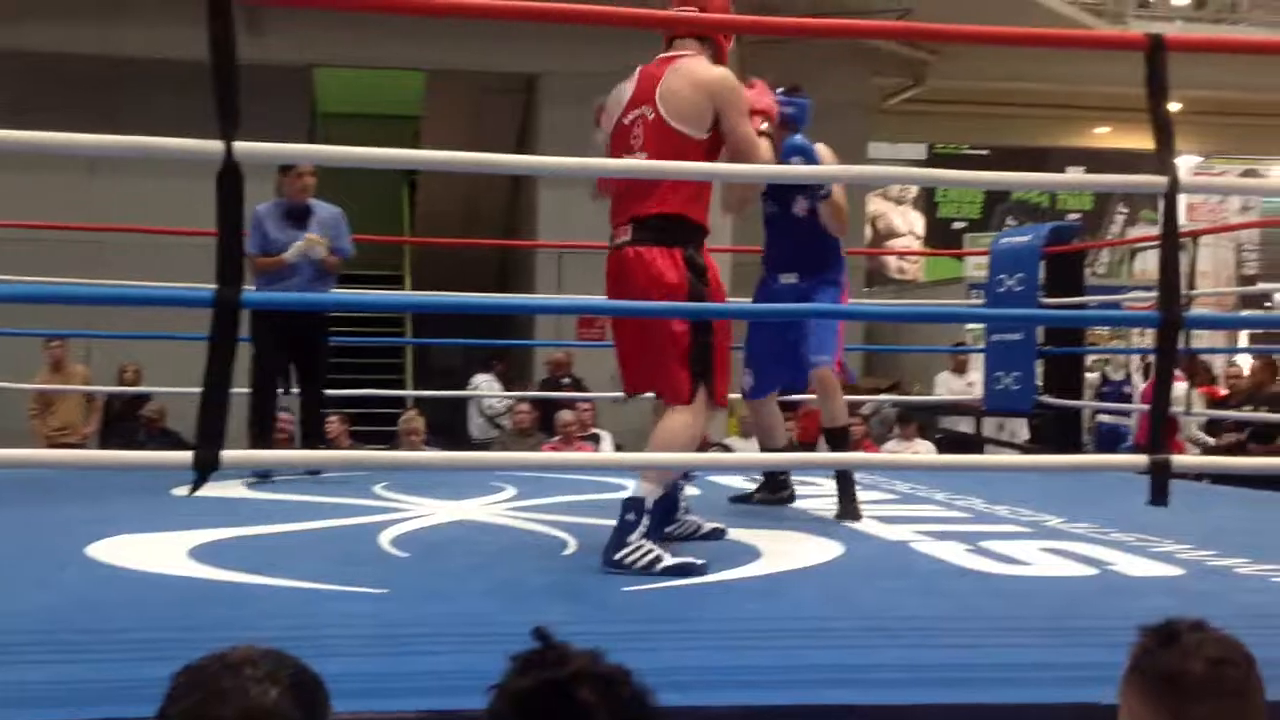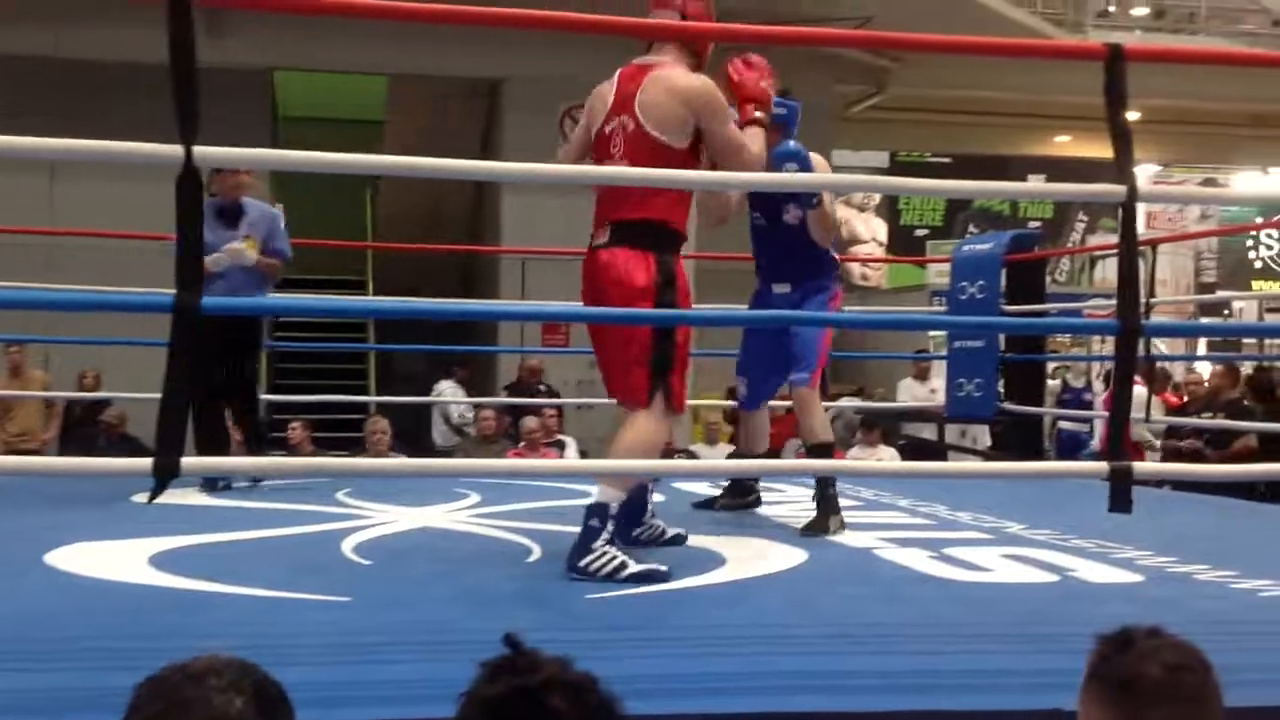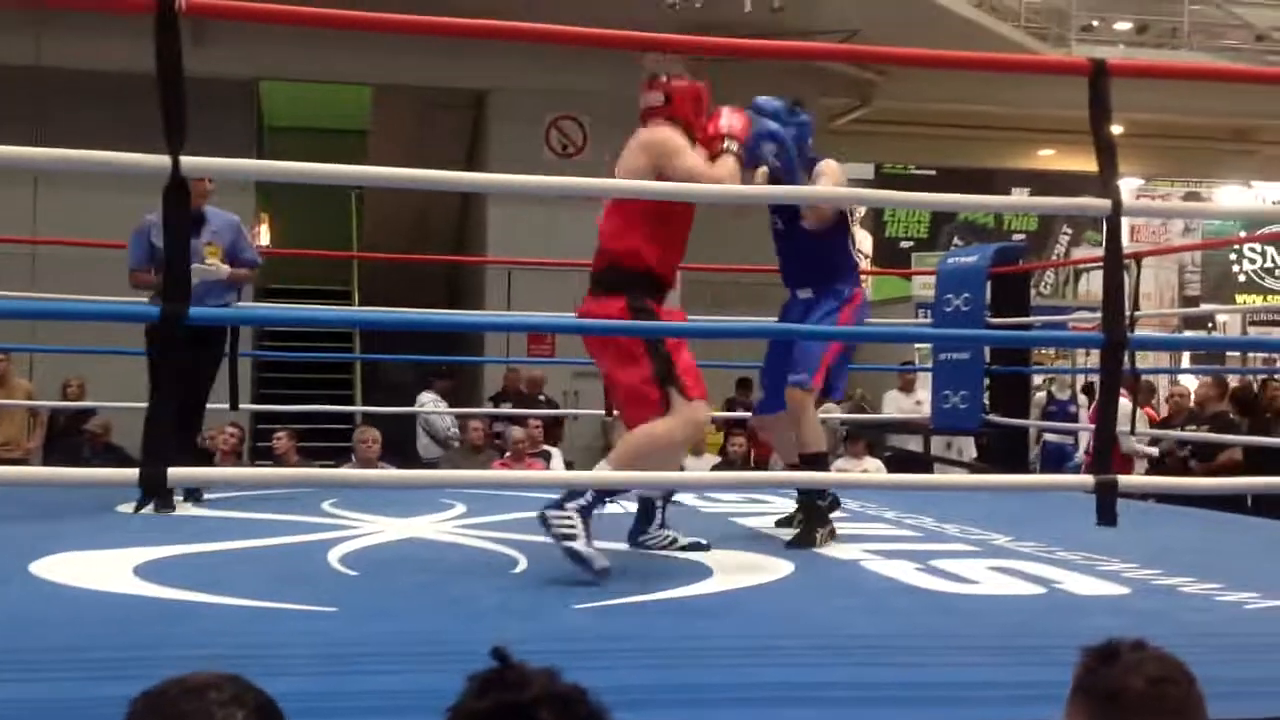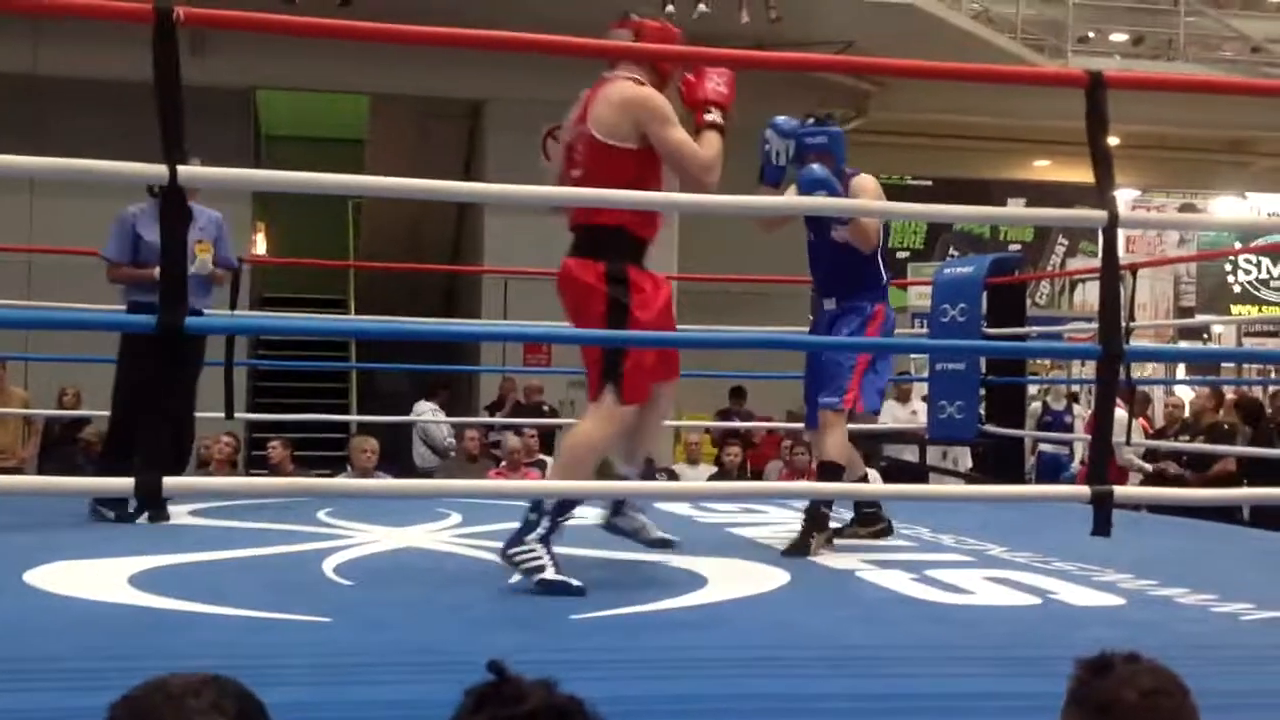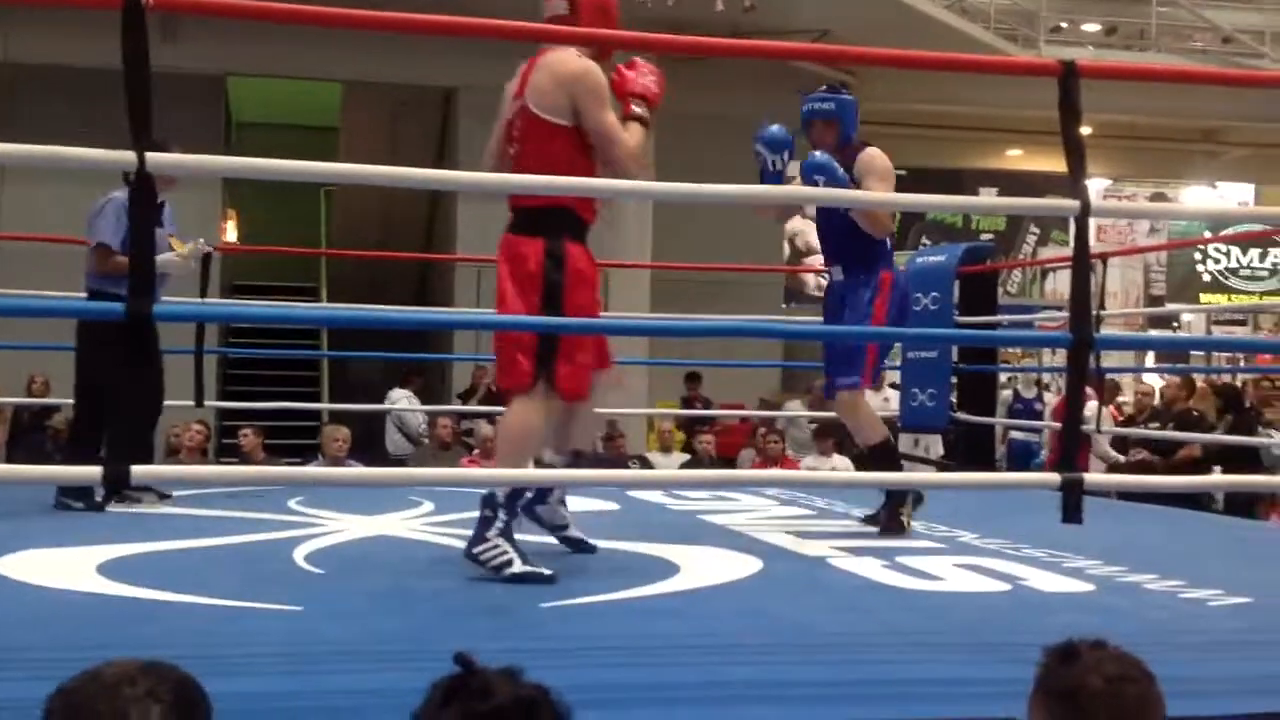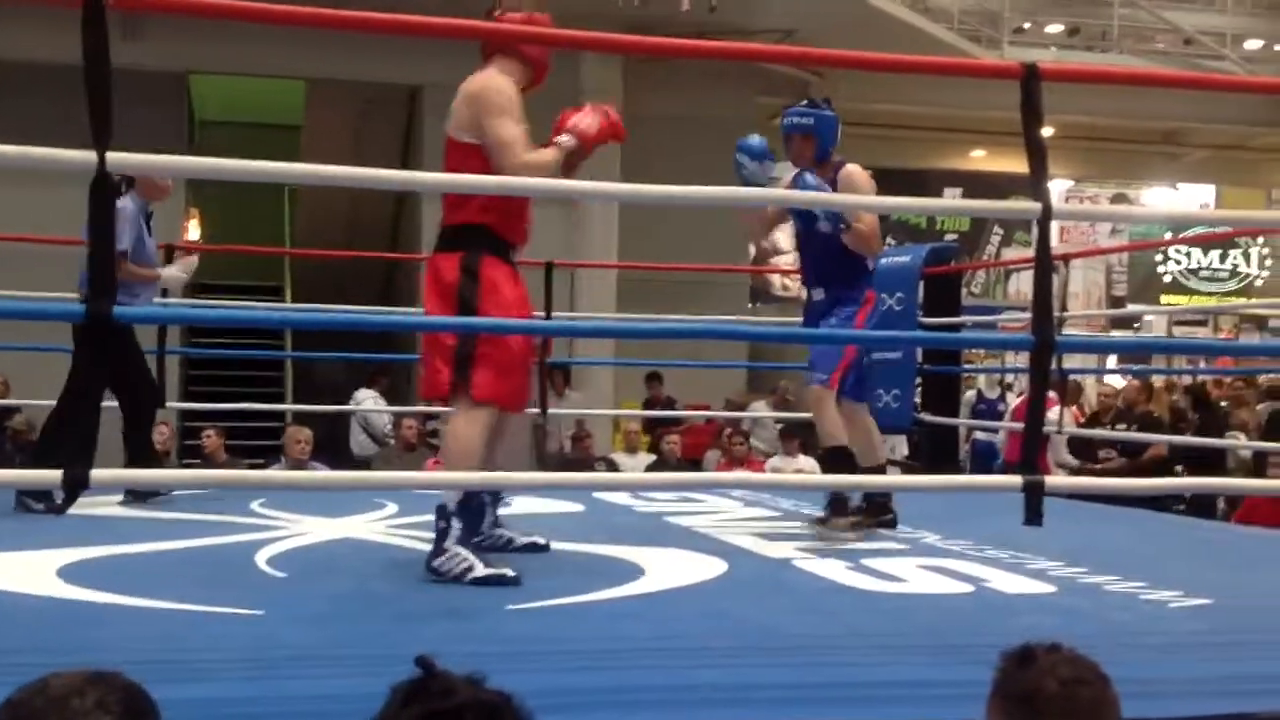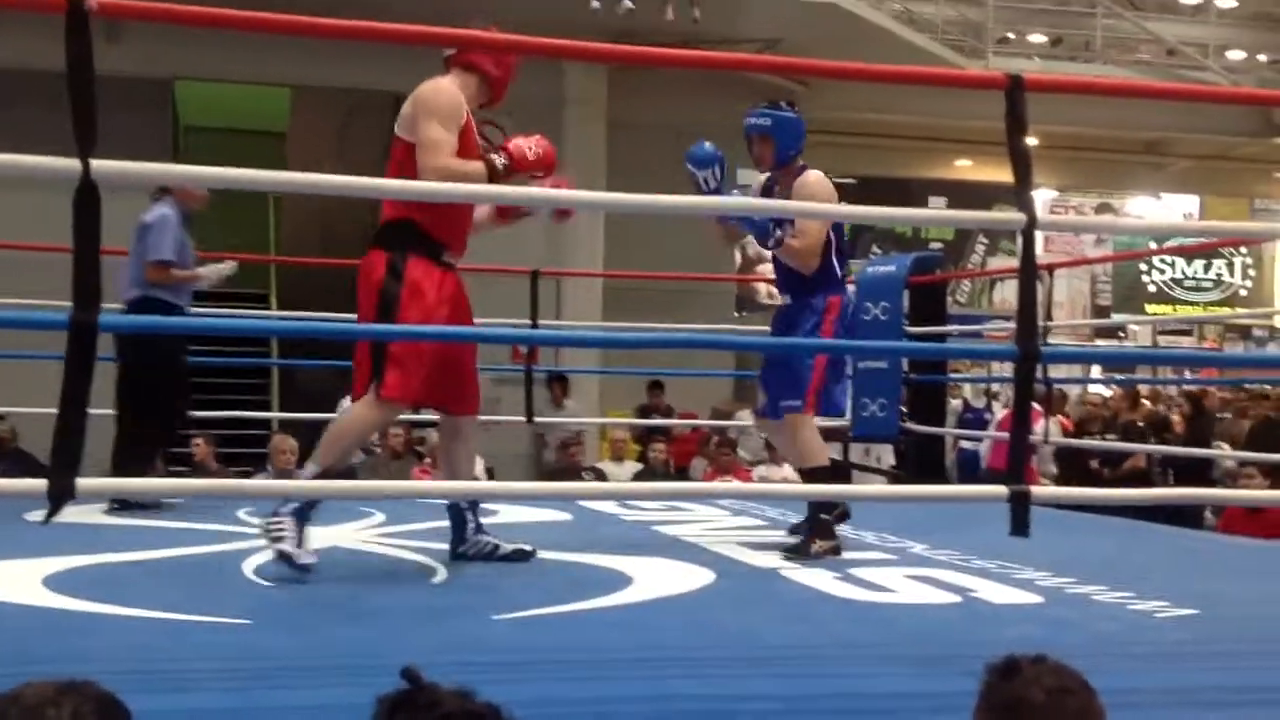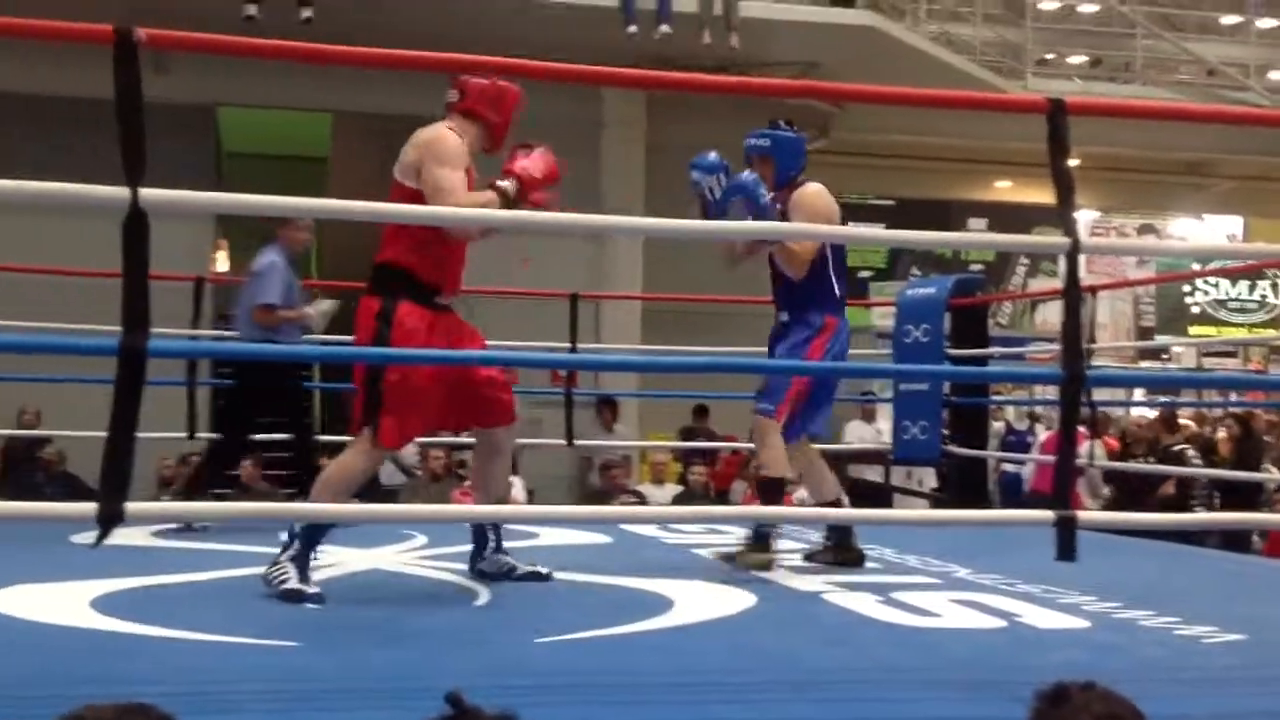
dt=0.3s
person 1, frame 1
left shoulder: (625, 88)
right shoulder: (715, 80)
left elbow: (602, 186)
right elbow: (752, 176)
right wrist: (762, 121)
left hip: (627, 253)
right hip: (674, 255)
left knee: (677, 392)
right knee: (695, 397)
left ankle: (666, 510)
right ankle: (631, 533)
person 1, frame 2
left shoulder: (606, 91)
right shoulder: (693, 88)
left elbow: (564, 169)
right elbow: (748, 169)
right wrist: (756, 106)
left hip: (604, 256)
right hip: (647, 262)
left knee: (647, 397)
right knee: (654, 405)
left ankle: (633, 515)
right ankle: (596, 539)
person 1, frame 3
left shoulder: (648, 148)
right shoulder: (663, 142)
right elbow: (723, 189)
right wrist: (732, 142)
left hip: (633, 301)
right hip: (626, 304)
left knee: (675, 413)
right knee: (687, 415)
left ankle: (651, 521)
right ankle: (574, 504)
person 1, frame 4
left shoulder: (587, 103)
right shoulder: (639, 97)
left elbow: (556, 192)
right elbow: (704, 177)
right wrist: (713, 111)
left hip: (604, 264)
right hip: (612, 269)
left knee: (657, 386)
right knee: (617, 405)
left ankle: (624, 505)
right ankle: (533, 535)
person 1, frame 5
left shoulder: (532, 72)
right shoulder: (579, 70)
left elbow: (495, 164)
right elbow: (627, 167)
right wrist: (639, 105)
left hip: (546, 242)
right hip: (550, 246)
left knee: (585, 376)
right knee: (545, 387)
left ankle: (546, 494)
right ankle: (491, 529)
person 1, frame 6
left shoulder: (492, 95)
right shoulder: (492, 88)
left elbow: (515, 178)
right elbow: (519, 171)
left wrist: (574, 143)
right wrist: (573, 139)
left hip: (488, 264)
right hip: (474, 264)
left knee: (506, 398)
right knee: (478, 399)
left ankle: (480, 520)
right ankle: (449, 541)
person 1, frame 7
left shoulder: (457, 111)
right shoulder: (442, 94)
right elbow: (439, 179)
left wrist: (526, 205)
right wrist: (505, 162)
left hip: (437, 272)
right hip: (407, 268)
left knee: (462, 405)
right knee: (384, 397)
left ankle: (466, 530)
right ankle: (292, 513)
person 1, frame 8
left shoulder: (454, 155)
right shoulder: (440, 140)
left elbow: (454, 233)
right elbow: (457, 216)
left wrist: (517, 202)
right wrist: (514, 184)
left hip: (437, 314)
right hip: (401, 310)
left knee: (498, 419)
right knee: (376, 442)
left ankle: (488, 549)
right ankle: (292, 556)
person 2, frame 1
left shoulder: (819, 156)
left elbow: (839, 227)
left wrist: (819, 185)
left hip: (821, 284)
right hip: (776, 285)
left knee: (823, 373)
right knee: (757, 390)
left ankle: (846, 485)
right ankle: (777, 481)
person 2, frame 2
left shoulder: (811, 163)
left elbow: (827, 238)
left wrist: (810, 194)
left hip: (814, 292)
right hip: (770, 294)
left knee: (803, 388)
right knee: (751, 399)
left ankle: (828, 503)
right ankle: (744, 486)
person 2, frame 3
left shoulder: (827, 173)
right shoulder: (769, 174)
left elbow: (819, 214)
left wrist: (785, 163)
left hip: (837, 300)
right hip: (800, 303)
left knee: (798, 394)
right knee: (769, 413)
left ankle: (818, 516)
right ankle: (814, 493)
person 2, frame 4
left shoulder: (862, 185)
right shoulder: (805, 188)
left elbow: (868, 240)
right elbow: (766, 222)
left wrist: (834, 200)
right wrist: (772, 170)
left hip: (864, 314)
right hip: (827, 314)
left knee: (831, 413)
right knee: (822, 426)
left ankle: (817, 523)
right ankle: (871, 515)
person 2, frame 5
left shoulder: (870, 160)
right shoulder: (815, 165)
left elbow: (882, 225)
right elbow: (777, 214)
left wrist: (841, 189)
right wrist: (772, 176)
left hip: (874, 286)
right hip: (841, 287)
left knee: (851, 393)
right knee: (843, 398)
left ankle: (901, 492)
right ankle: (894, 494)
person 2, frame 6
left shoulder: (852, 177)
right shoulder: (796, 182)
left elbow: (871, 244)
right elbow: (758, 231)
left wrist: (834, 217)
right wrist: (753, 186)
left hip: (854, 301)
right hip: (821, 303)
left knee: (821, 391)
right knee: (850, 403)
left ankle: (842, 503)
right ankle: (879, 503)
person 2, frame 7
left shoulder: (809, 185)
right shoulder: (768, 186)
left elbow: (808, 259)
right elbow: (729, 238)
left wrist: (762, 230)
right wrist: (711, 192)
left hip: (821, 308)
right hip: (797, 308)
left knee: (795, 414)
right knee: (773, 419)
left ankle: (823, 528)
right ankle: (828, 502)
person 2, frame 8
left shoulder: (810, 196)
right shoulder: (778, 202)
left elbow: (797, 266)
right elbow: (733, 258)
left wrist: (765, 218)
right wrist: (715, 207)
left hip: (817, 327)
right hip: (795, 327)
left knee: (767, 422)
right knee: (792, 439)
left ankle: (762, 539)
right ankle: (842, 542)
person 3, frame 1
left shoulder: (331, 215)
right shoulder: (263, 214)
left elbow: (338, 266)
right elbow: (256, 265)
left wrist: (320, 254)
right wrist: (290, 256)
left hip: (312, 309)
right hip: (270, 309)
left knee: (313, 383)
right knee: (265, 381)
left ankle: (314, 453)
right ankle: (261, 453)
person 3, frame 2
left shoulder: (266, 215)
left elbow: (277, 269)
left wrist: (251, 259)
right wrist: (210, 264)
left hip: (246, 315)
right hip: (204, 314)
left knee: (240, 391)
right knee: (207, 393)
left ankle: (256, 453)
person 3, frame 3
left shoulder: (229, 224)
right shoulder: (151, 225)
left elbow: (249, 274)
right elbow: (136, 278)
left wrist: (224, 272)
left hip: (209, 324)
left knee: (189, 404)
left ankle: (166, 484)
person 3, frame 4
left shoulder: (212, 220)
right shoulder: (134, 217)
left elbow: (223, 276)
right elbow: (114, 272)
left wrist: (207, 269)
right wrist: (157, 273)
left knee: (178, 412)
right knee: (131, 408)
left ankle: (155, 497)
right ankle: (109, 495)
person 3, frame 5
left shoulder: (163, 211)
right shoulder: (118, 204)
right elbow: (103, 262)
left wrist: (183, 257)
right wrist: (157, 262)
left knee: (147, 396)
right knee: (98, 400)
left ankle: (130, 480)
right ankle: (73, 487)
person 3, frame 6
left shoulder: (140, 216)
right shoulder: (124, 210)
right elbow: (113, 267)
left wrist: (173, 270)
right wrist: (162, 276)
left hip: (117, 321)
right hip: (103, 319)
left knee: (142, 397)
right knee: (80, 404)
right ankle: (36, 486)
person 3, frame 7
left shoulder: (171, 218)
right shoulder: (165, 218)
right elbow: (156, 273)
left wrist: (205, 275)
right wrist: (201, 275)
left hip: (145, 320)
right hip: (156, 319)
left knee: (137, 408)
right knee: (172, 406)
person 3, frame 8
left shoulder: (276, 262)
right shoulder: (274, 264)
right elbow: (264, 316)
left wrist: (308, 316)
right wrist: (306, 315)
left hip: (257, 356)
right hip: (273, 358)
left knee: (235, 435)
right knee: (301, 430)
